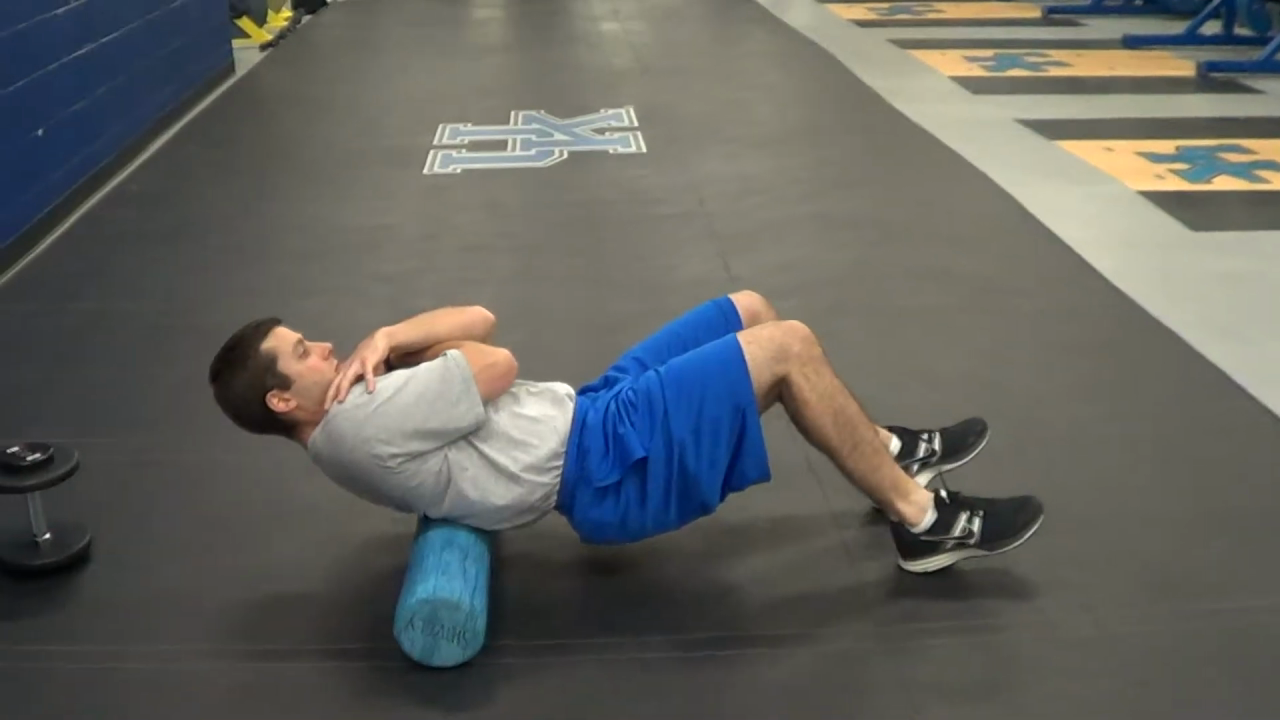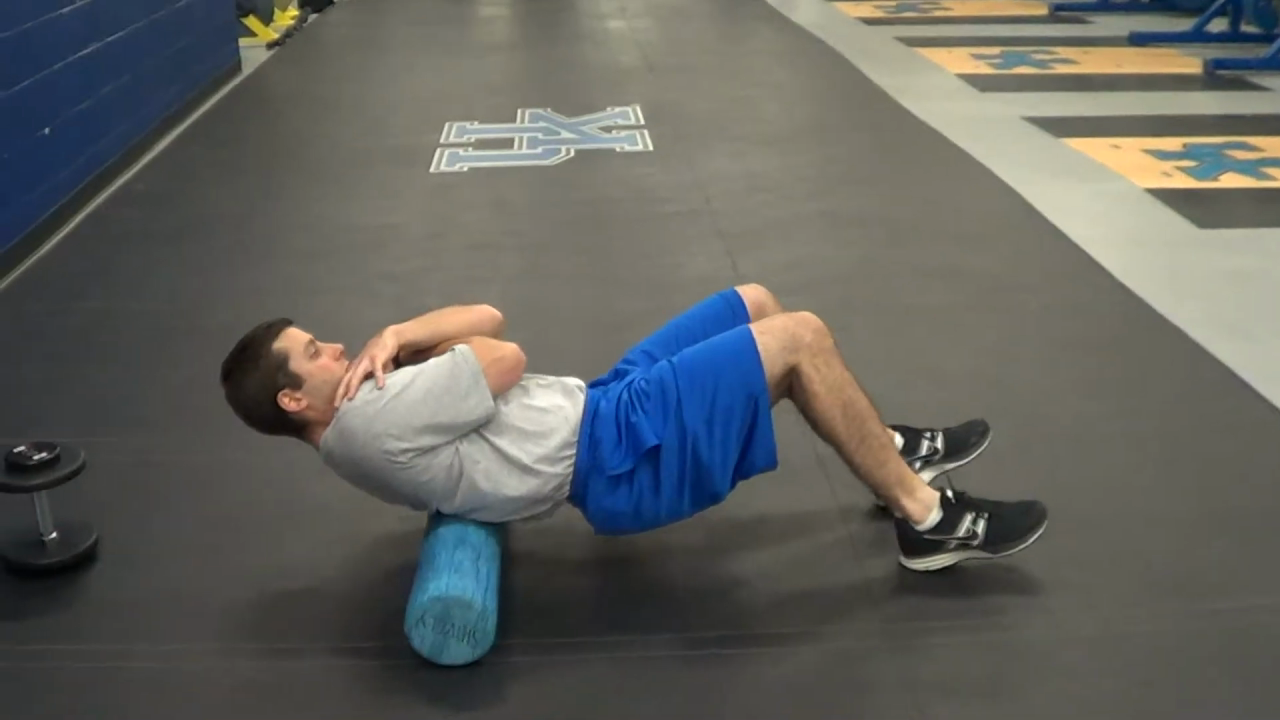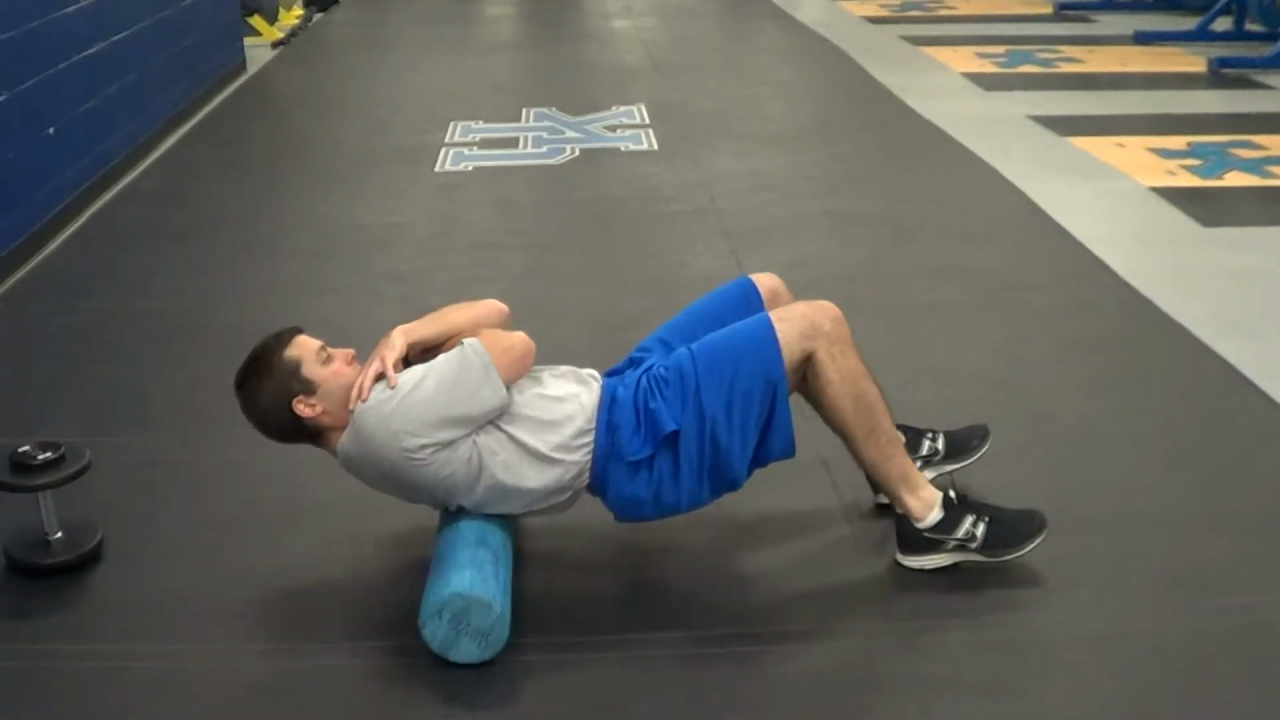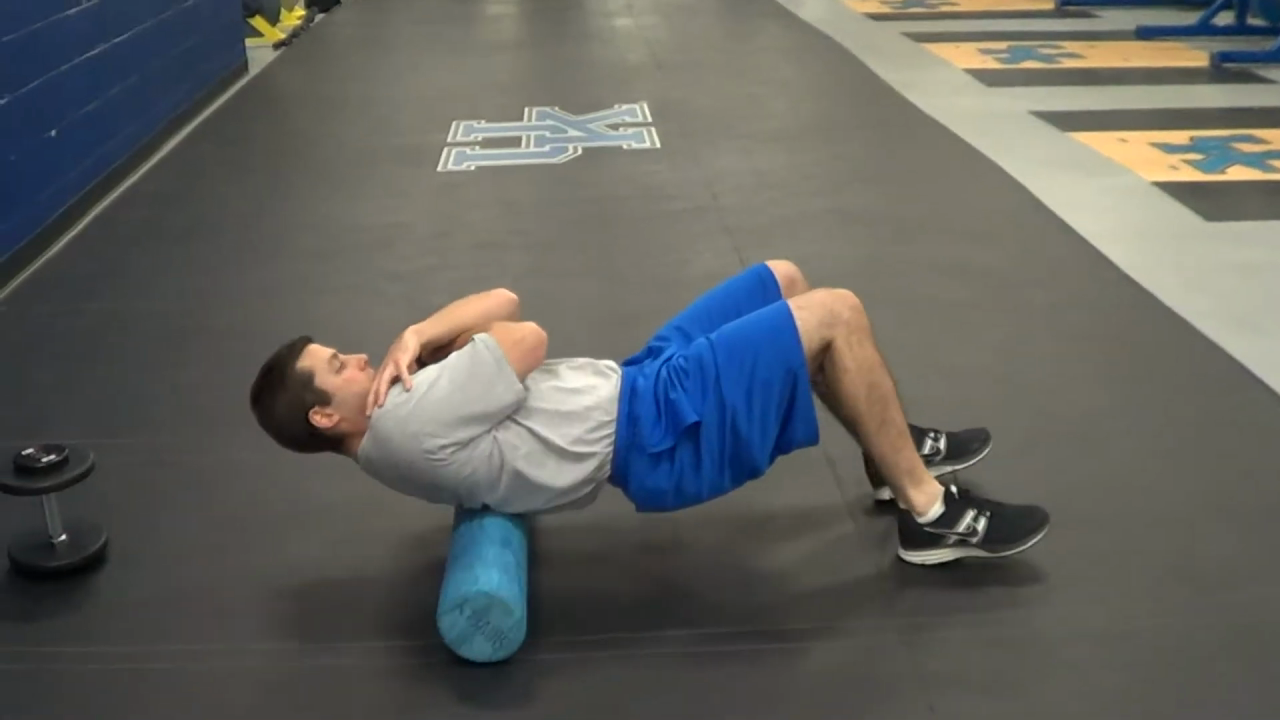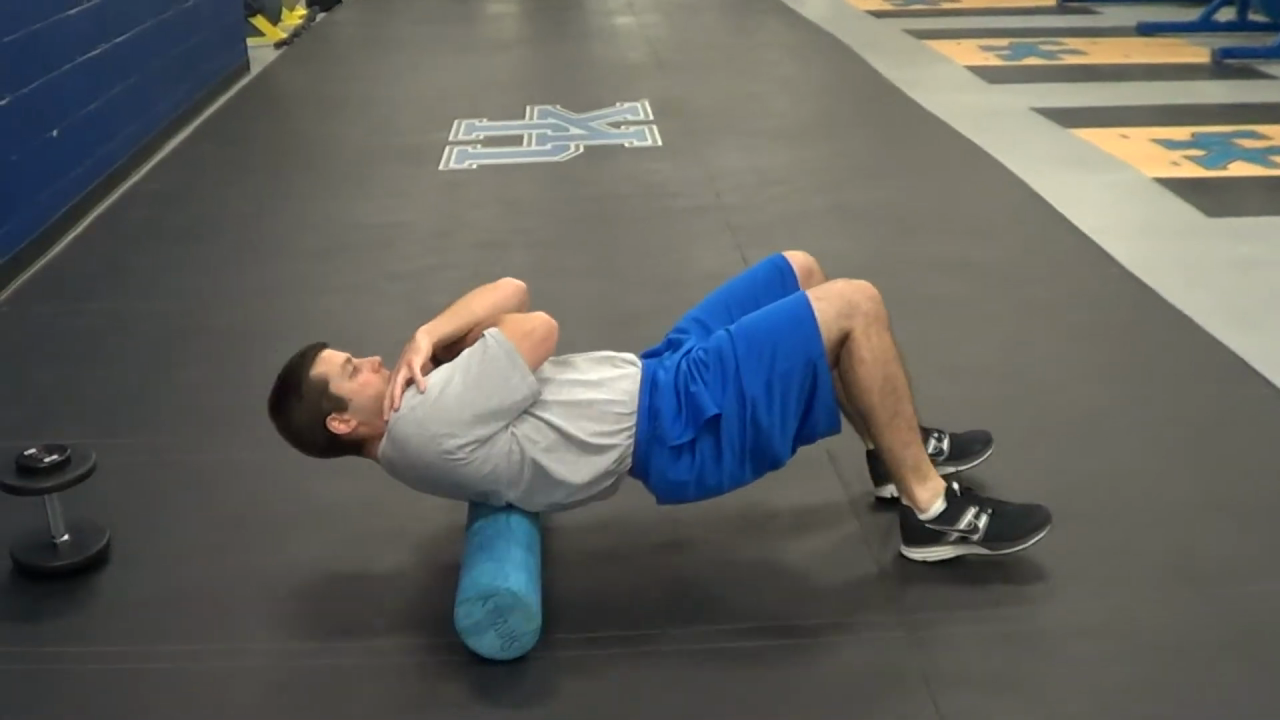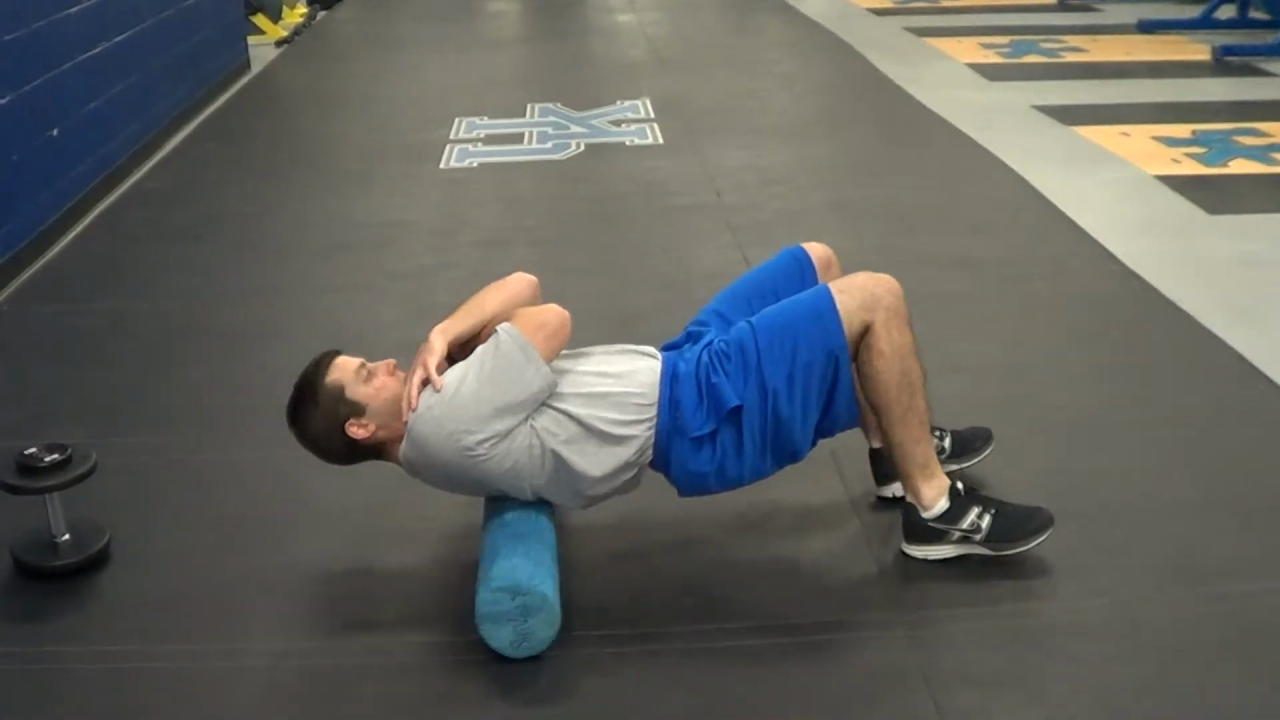
dt=0.1s
person 1, frame 1
left shoulder: (359, 410)
right shoulder: (361, 426)
left elbow: (482, 318)
right elbow: (500, 368)
left wrist: (385, 339)
right wrist: (397, 348)
left hip: (590, 414)
right hip: (608, 465)
left knee: (750, 310)
right knee: (790, 345)
left ankle: (886, 452)
right ankle: (923, 519)
person 1, frame 2
left shoulder: (369, 408)
right shoulder: (372, 423)
left elbow: (489, 315)
right elbow: (508, 361)
left wrist: (395, 337)
right wrist: (407, 343)
left hip: (600, 407)
right hip: (618, 456)
left knee: (756, 303)
right knee: (801, 336)
left ankle: (889, 449)
right ankle: (927, 517)
person 1, frame 3
left shoulder: (378, 408)
right shoulder: (390, 425)
left elbow: (493, 310)
right elbow: (515, 348)
left wrist: (403, 336)
right wrist: (415, 346)
left hip: (614, 403)
right hip: (636, 444)
left knee: (770, 293)
right knee: (819, 323)
left ankle: (892, 451)
right ankle: (928, 520)
person 1, frame 4
left shoulder: (394, 415)
right shoulder: (409, 427)
left elbow: (504, 300)
right elbow: (528, 339)
left wrist: (418, 336)
right wrist: (430, 342)
left hip: (628, 390)
right hip: (656, 434)
left knee: (783, 278)
right knee: (836, 313)
left ankle: (895, 449)
right ankle: (930, 513)
person 1, frame 5
left shoulder: (416, 410)
right shoulder: (429, 431)
left elbow: (511, 289)
right elbow: (538, 330)
left wrist: (429, 335)
right wrist: (444, 343)
left hip: (656, 382)
right hip: (678, 426)
left knee: (802, 270)
right knee: (856, 302)
left ankle: (892, 449)
right ankle: (932, 511)
person 1, frame 6
left shoulder: (434, 406)
right shoulder: (447, 427)
left elbow: (523, 284)
right elbow: (552, 322)
left wrist: (445, 334)
right wrist: (458, 340)
left hip: (671, 372)
right hip: (697, 417)
left knee: (817, 261)
right knee: (874, 298)
left ankle: (895, 448)
right ankle: (935, 508)
